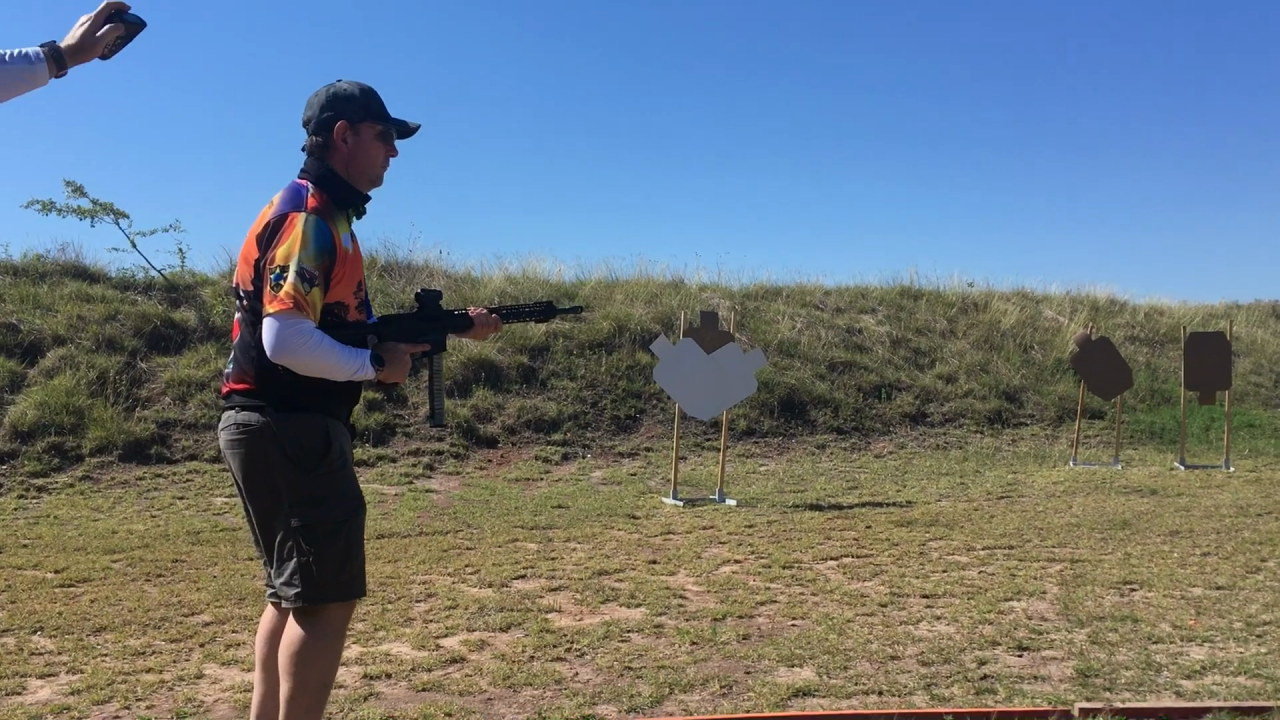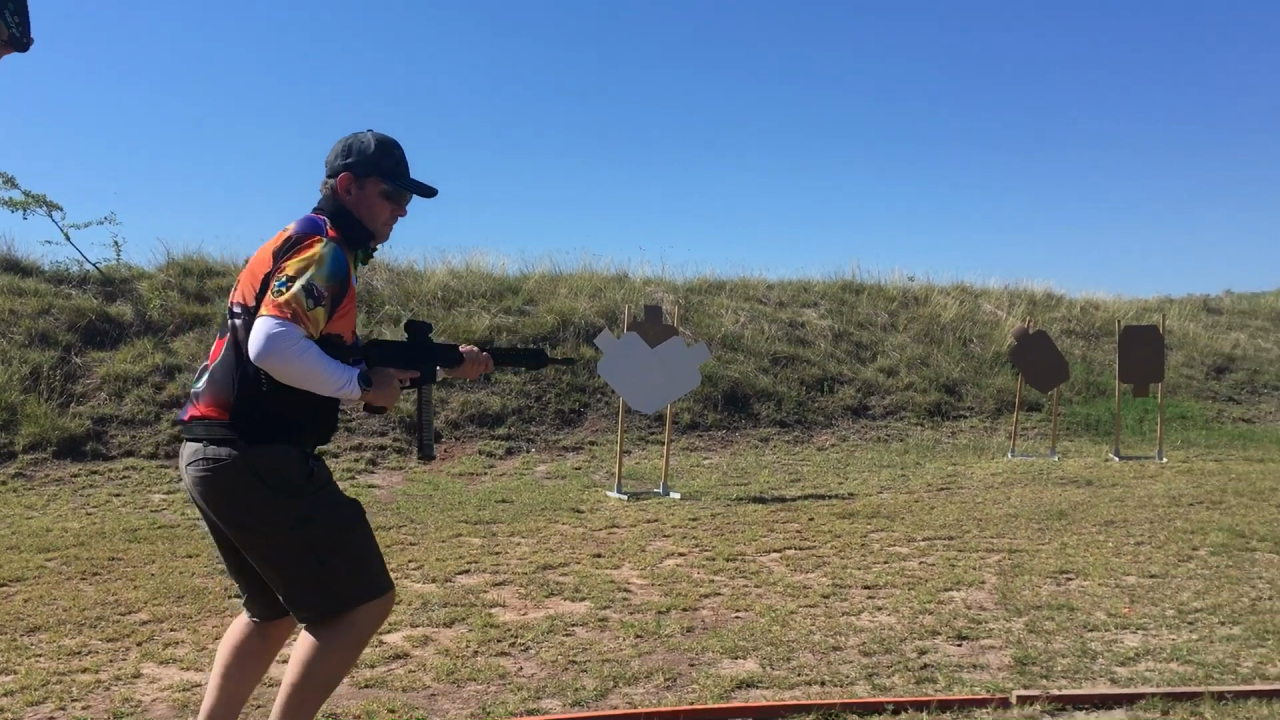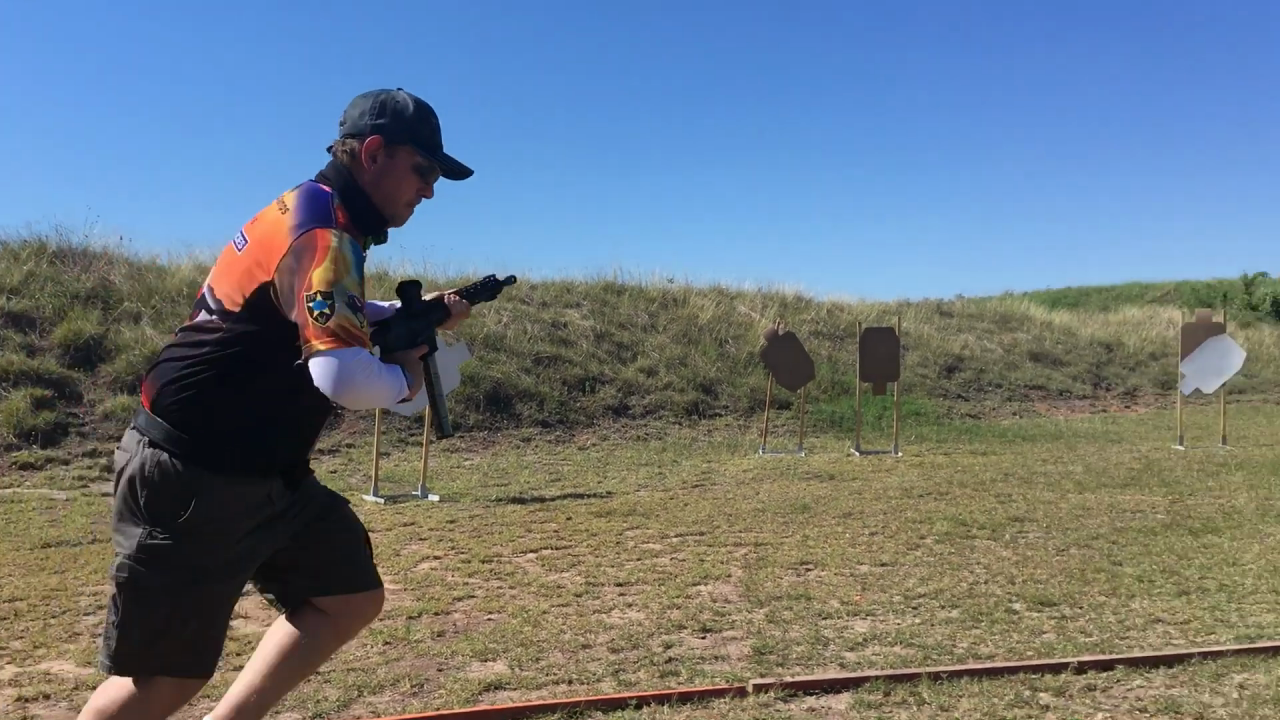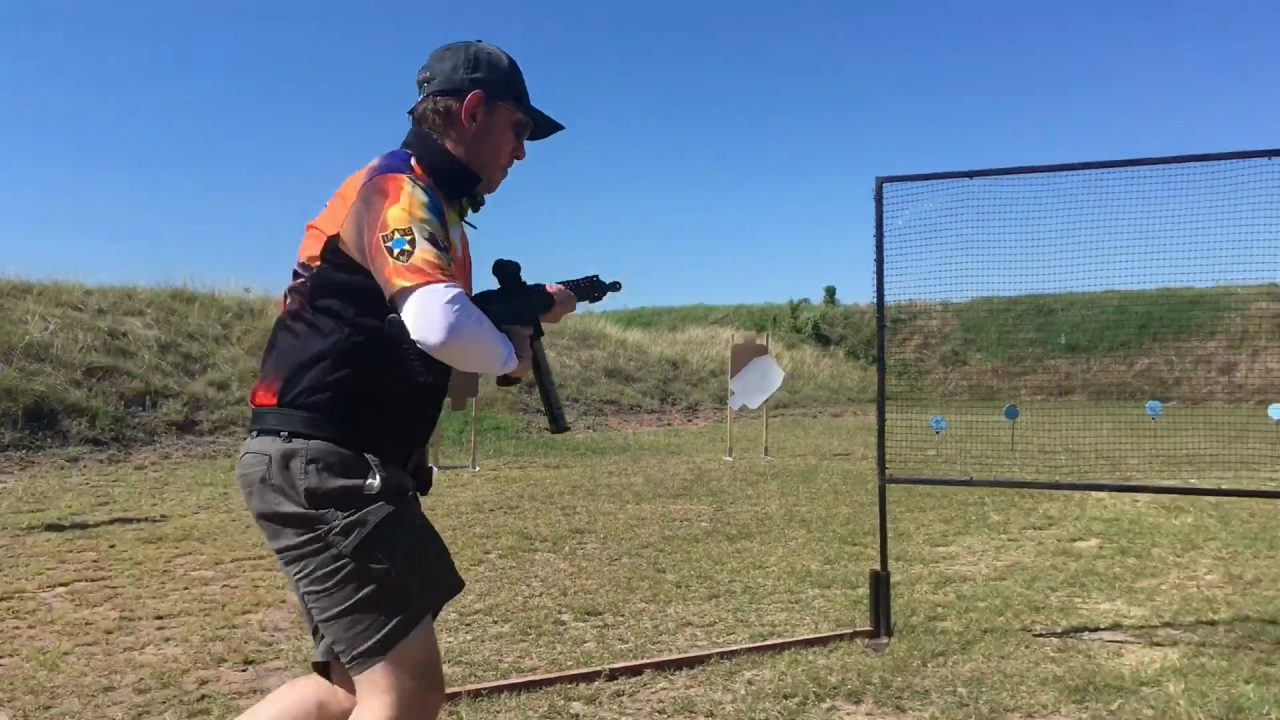
dt=0.4s
person 1, frame 1
left shoulder: (327, 216)
right shoulder: (307, 217)
left elbow: (350, 329)
right elbow: (286, 341)
left wrist: (452, 328)
right wrist: (377, 366)
left hip: (278, 432)
right hip: (290, 431)
left knee: (294, 594)
right knee: (325, 600)
person 1, frame 2
left shoulder: (315, 251)
right shoulder: (325, 248)
left elbow: (324, 358)
right elbow: (272, 346)
left wrist: (444, 365)
right wrist: (362, 385)
left hip: (222, 455)
right hip: (255, 458)
left knee: (276, 610)
right knee: (359, 604)
person 1, frame 3
left shoulder: (320, 220)
right shoulder: (321, 235)
right elbow: (343, 379)
right wrist: (406, 377)
left hip: (257, 473)
right hip: (186, 472)
left knee: (353, 600)
person 1, frame 4
left shoulder: (439, 205)
right shoulder: (399, 189)
left elbow: (421, 326)
right elbow: (441, 325)
right wrist: (509, 354)
left hip: (346, 466)
right hip: (319, 461)
